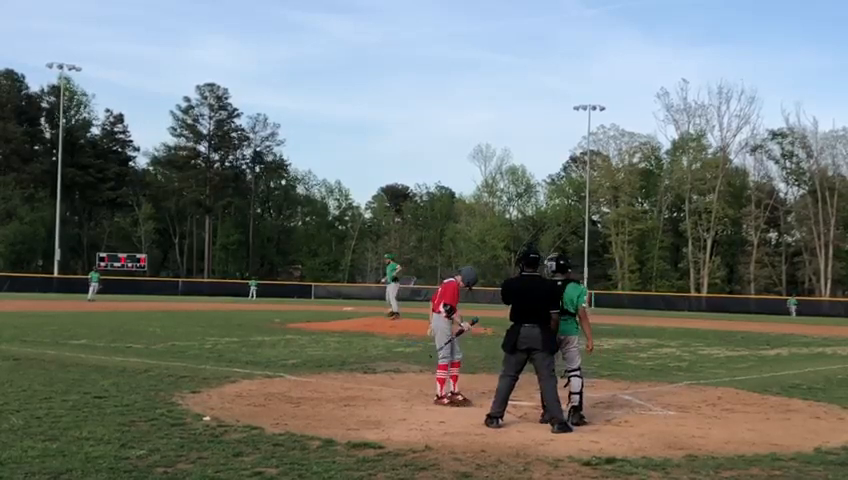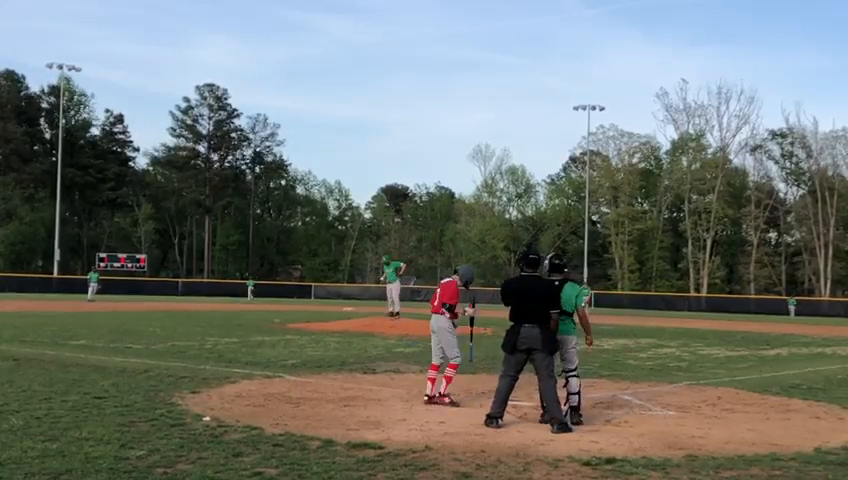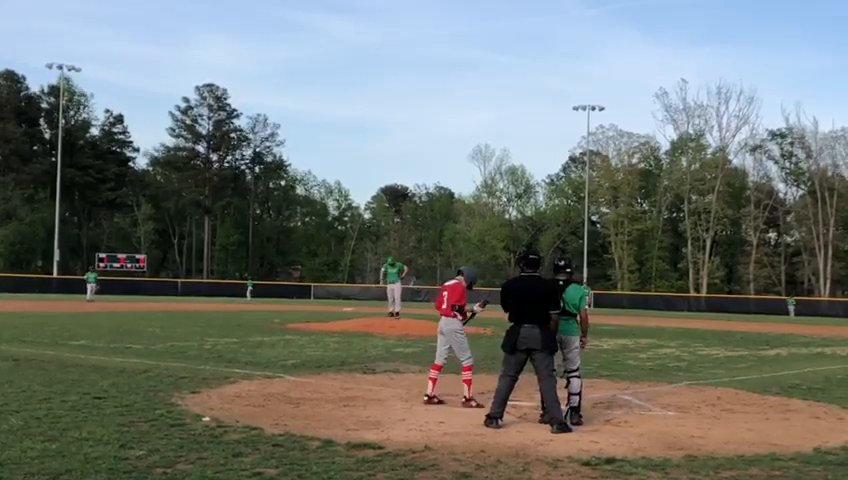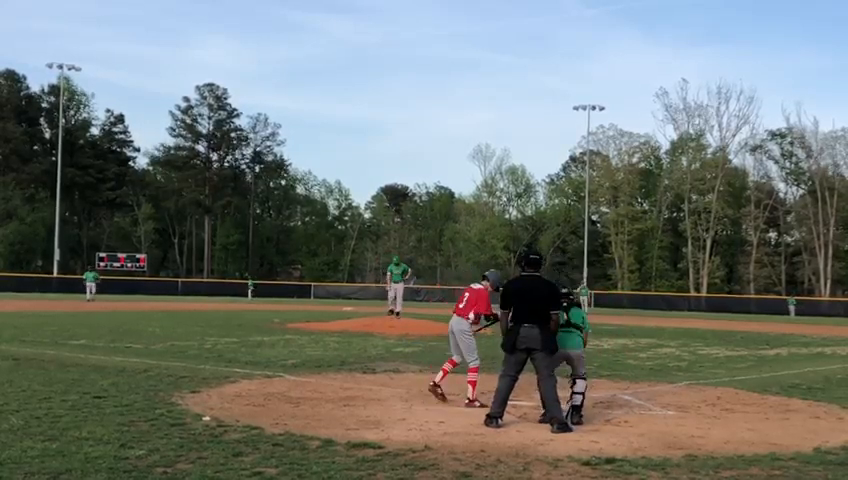
dt=0.4s
person 1, frame 1
left shoulder: (510, 284)
right shoulder: (549, 286)
right elbow: (555, 318)
right wrist: (551, 338)
left hip: (518, 334)
right hip: (541, 335)
left knee: (508, 376)
right knee: (547, 378)
left ankle: (494, 417)
right ankle: (557, 421)
person 1, frame 2
left shoulder: (510, 284)
right shoulder: (548, 286)
right elbow: (554, 317)
right wrist: (550, 337)
left hip: (518, 334)
right hip: (541, 335)
left knee: (507, 376)
right knee: (547, 379)
left ankle: (494, 417)
right ankle: (557, 421)
person 1, frame 3
left shoulder: (510, 285)
right shoulder: (549, 287)
left elbow: (505, 308)
right elbow: (554, 318)
right wrist: (550, 338)
left hip: (517, 334)
right hip: (541, 335)
left knee: (507, 376)
right knee: (547, 379)
left ankle: (494, 417)
right ankle: (556, 421)
person 1, frame 4
left shoulder: (511, 285)
right shoulder: (550, 287)
left elbow: (504, 315)
right elbow: (554, 318)
left wrist: (506, 336)
right wrist: (550, 338)
left hip: (517, 334)
right hip: (541, 335)
left knee: (507, 376)
right knee: (547, 379)
left ankle: (494, 417)
right ankle: (557, 421)
person 2, frame 1
right shoulder: (576, 288)
right elbow: (583, 316)
right wrist: (589, 338)
right hip: (570, 333)
right knee: (574, 372)
left ankle: (548, 412)
right ankle: (576, 413)
person 2, frame 2
right shoulder: (574, 287)
right elbow: (582, 315)
right wrist: (588, 333)
right hip: (567, 333)
right knee: (571, 372)
left ankle: (547, 412)
right ankle: (575, 413)
person 2, frame 3
right shoulder: (578, 289)
right elbow: (584, 317)
right wrist: (584, 336)
right hip: (571, 333)
right knee: (573, 373)
left ankle: (547, 412)
right ankle: (575, 413)
person 2, frame 4
right shoulder: (579, 310)
right elbow: (585, 337)
right wrist: (579, 350)
left hip: (555, 345)
right hip: (575, 347)
right knee: (580, 378)
right ankle: (576, 413)
person 3, frame 1
left shoulder: (447, 283)
right shoulder: (453, 285)
left elbow: (433, 302)
right elbow: (448, 308)
left wrist: (431, 324)
right wrist: (462, 323)
left hip: (438, 321)
right hip: (442, 322)
left knee: (456, 356)
right knee: (445, 359)
left ankle: (454, 392)
right ankle: (440, 396)
person 3, frame 2
left shoulder: (443, 283)
right shoulder: (452, 285)
left elbow: (433, 304)
right elbow: (448, 306)
right wrist: (465, 311)
left hip: (435, 321)
right hip: (444, 323)
left knee: (437, 359)
right knee: (455, 358)
left ankle: (429, 395)
right ankle: (443, 394)
person 3, frame 3
left shoulder: (446, 285)
right shoulder: (460, 287)
left elbow: (438, 306)
right elbow: (456, 307)
right wrist: (473, 309)
left hip: (443, 323)
right hip: (454, 325)
left knee: (439, 359)
right knee: (467, 360)
left ankle: (429, 395)
right ankle: (467, 398)
person 3, frame 4
left shoulder: (471, 287)
right shoulder: (484, 293)
right elbow: (488, 317)
left hip: (454, 322)
right hip: (463, 326)
left knee: (457, 357)
right knee: (473, 361)
left ankle: (435, 383)
right ankle: (470, 399)
